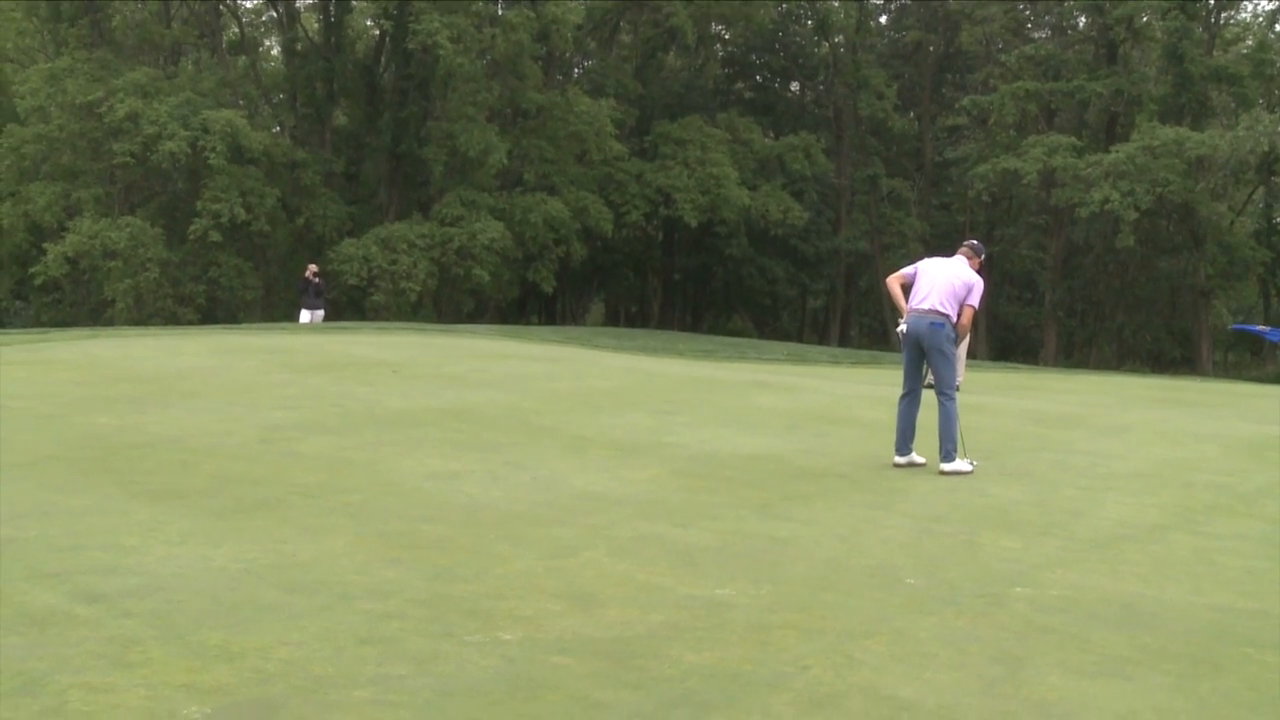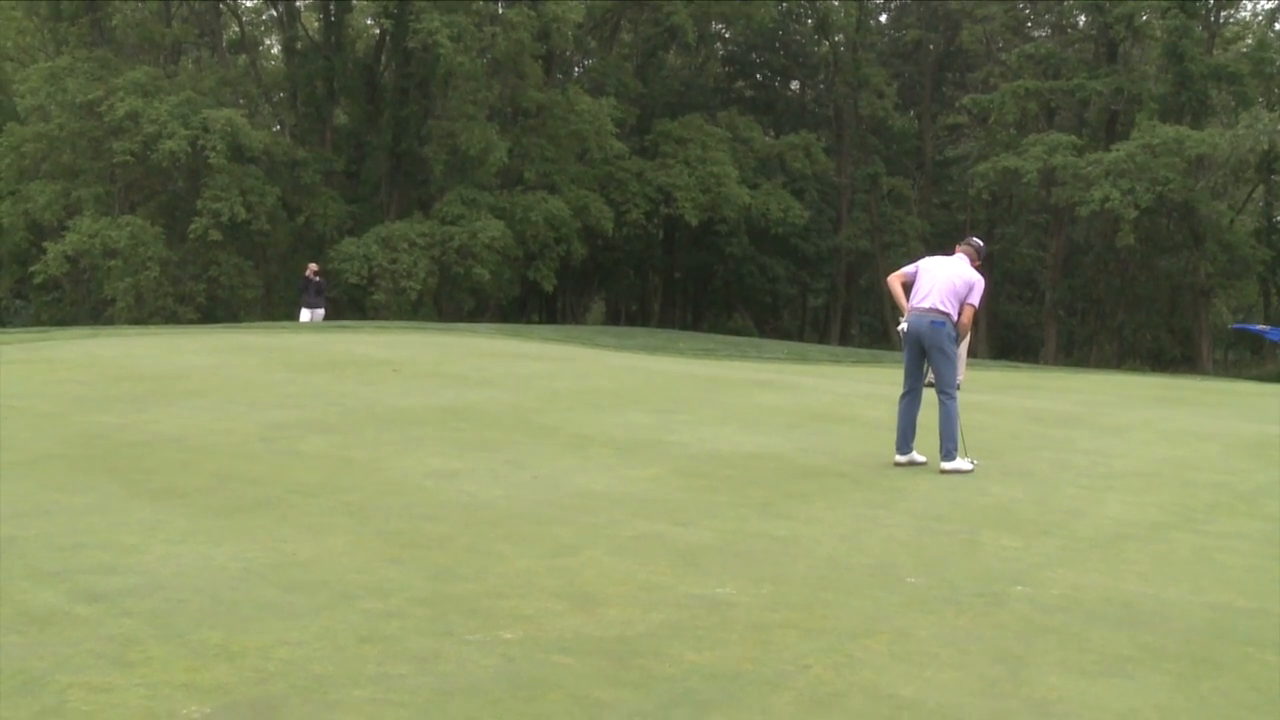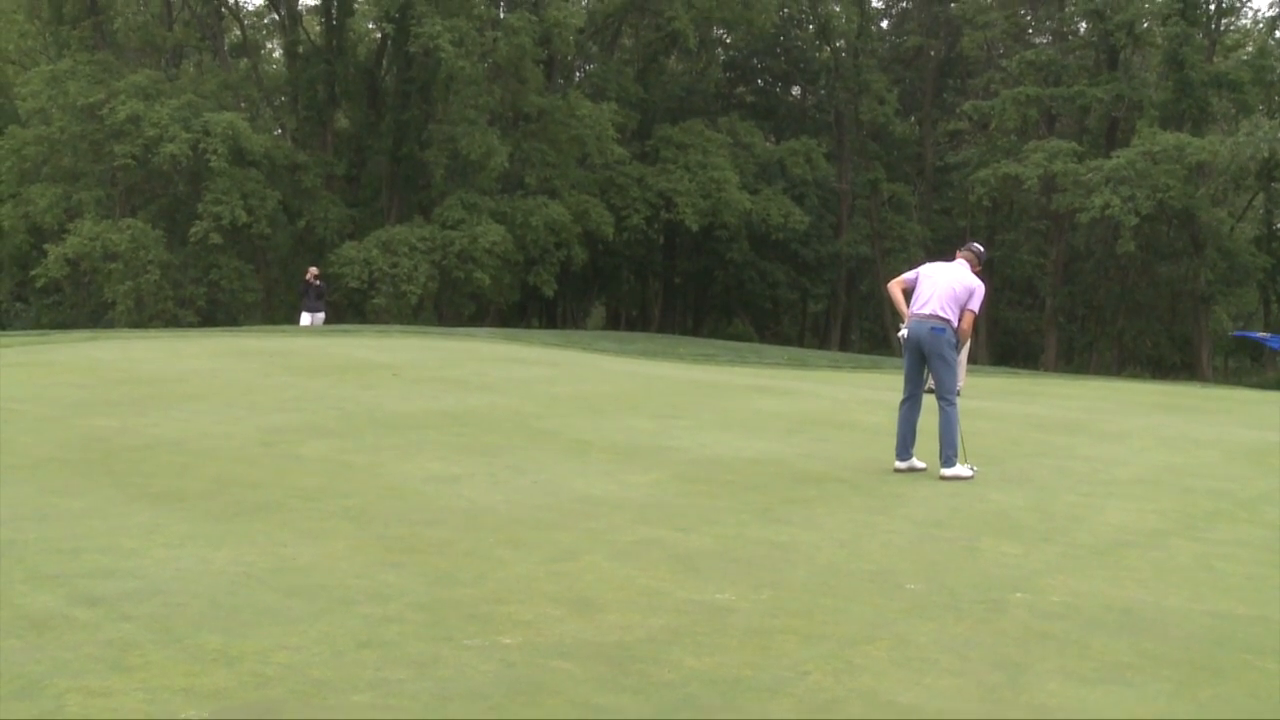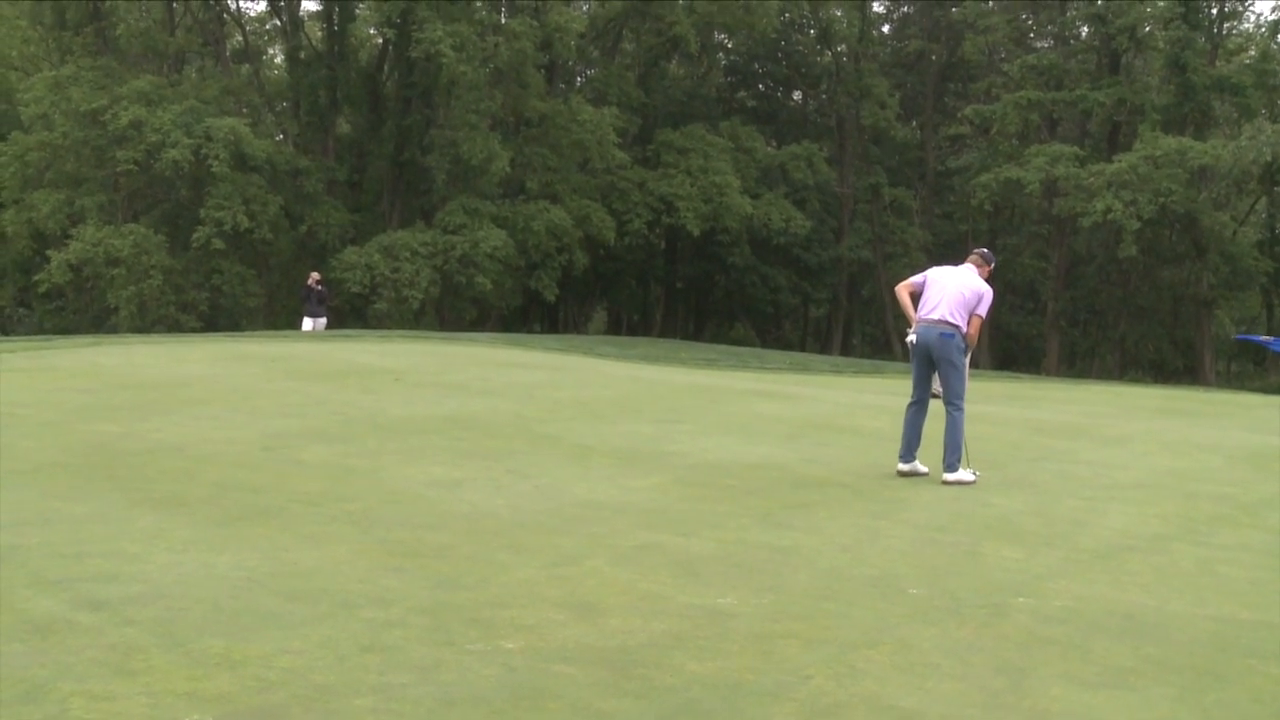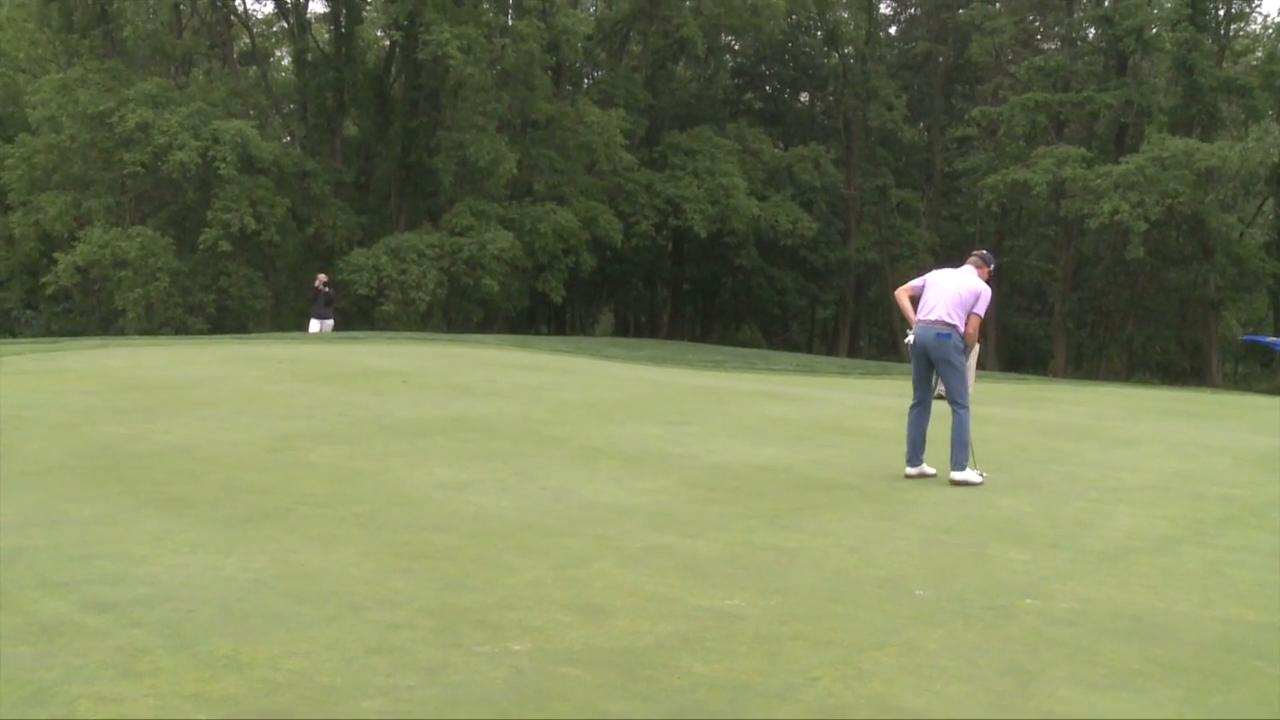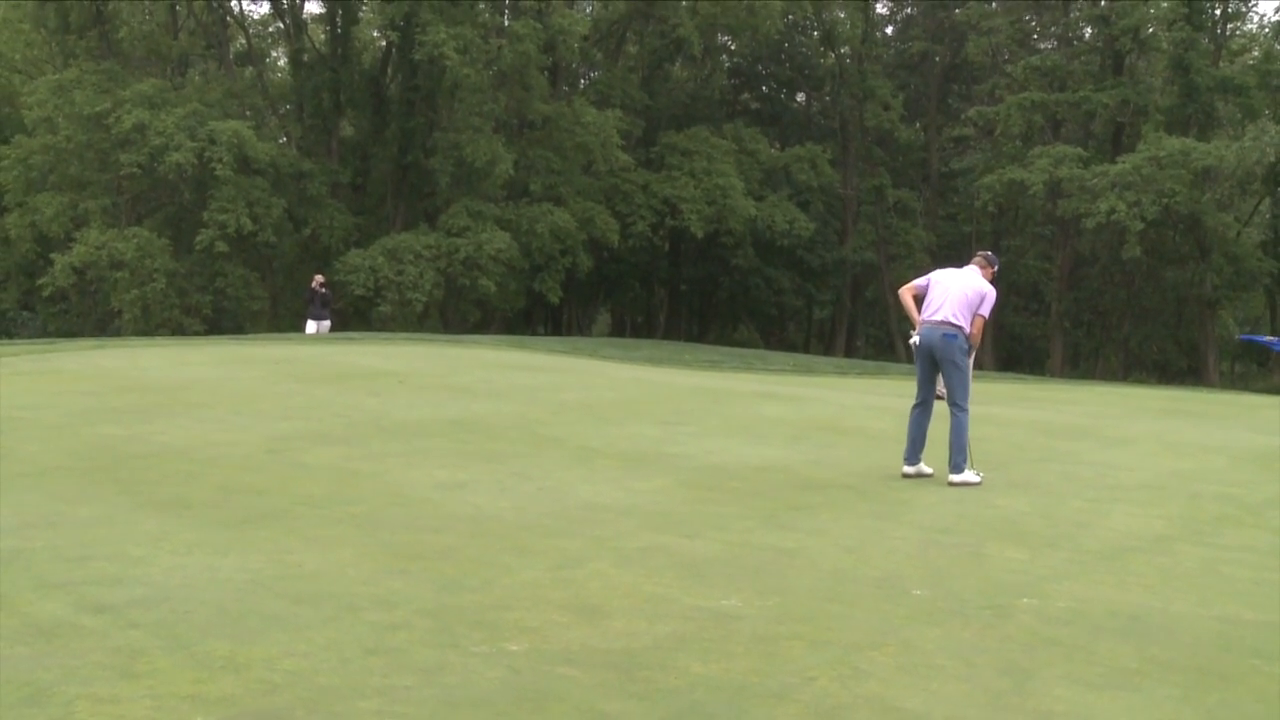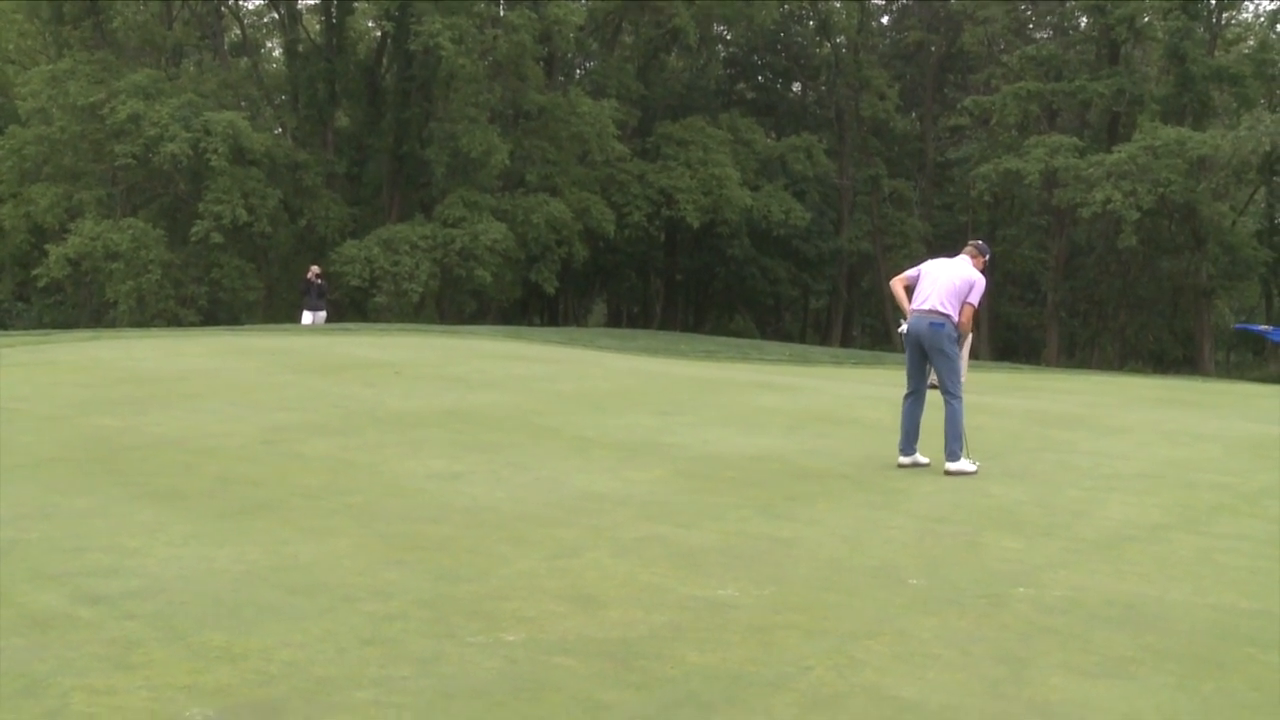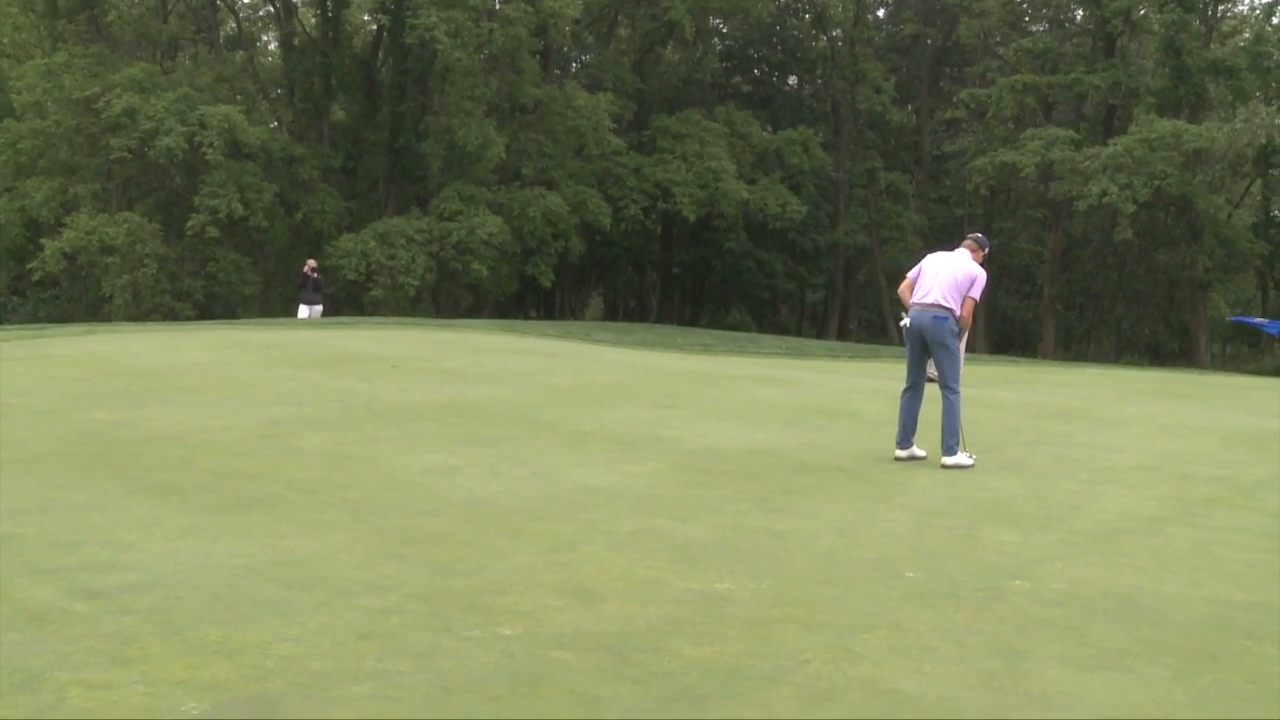
dt=0.4s
person 1, frame 1
left shoulder: (928, 262)
right shoulder: (974, 278)
left elbow: (892, 280)
right elbow: (964, 322)
left wrist: (905, 313)
right wrist: (954, 345)
left hip: (912, 324)
right hip: (938, 327)
left knee: (910, 391)
right knee: (946, 395)
left ankle: (903, 452)
right ankle: (949, 459)
person 1, frame 2
left shoulder: (929, 261)
right shoulder: (975, 277)
left elbow: (893, 279)
right elbow: (965, 320)
left wrist: (907, 312)
right wrist: (955, 343)
left hip: (913, 322)
right hip: (939, 326)
left knee: (911, 389)
right knee: (947, 394)
left ankle: (904, 451)
right ankle: (949, 458)
person 1, frame 3
left shoulder: (930, 267)
right shoulder: (975, 283)
left elbow: (894, 285)
right elbow: (965, 326)
left wrist: (907, 318)
right wrist: (956, 350)
left hip: (913, 329)
right hip: (939, 332)
left knee: (911, 396)
right knee: (947, 400)
left ankle: (903, 457)
right ankle: (949, 464)
person 1, frame 4
left shoulder: (937, 271)
right shoulder: (984, 287)
left elbow: (901, 288)
right elbow: (972, 331)
left wrist: (915, 322)
right wrist: (964, 355)
left hip: (922, 333)
right hip: (948, 337)
left knee: (918, 399)
right knee: (954, 406)
left ankle: (907, 459)
right ankle: (951, 469)
person 1, frame 5
left shoulder: (938, 273)
right shoulder: (982, 287)
left elbow: (901, 293)
right elbow: (971, 330)
left wrist: (915, 324)
right wrist: (965, 355)
left hip: (920, 335)
right hip: (946, 338)
left knee: (920, 401)
right knee: (960, 405)
left ankle: (914, 463)
right ankle: (960, 467)
person 1, frame 6
left shoulder: (941, 273)
right shoulder: (987, 288)
left elbow: (904, 291)
right elbow: (975, 331)
left wrist: (919, 324)
right wrist: (968, 356)
left hip: (925, 335)
right hip: (951, 338)
left knee: (922, 400)
right knee: (958, 407)
left ankle: (912, 462)
right ankle: (957, 470)
person 1, frame 7
left shoulder: (933, 263)
right shoulder: (976, 277)
left elbow: (896, 283)
right elbow: (964, 319)
left wrist: (910, 314)
right wrist: (959, 344)
left hip: (914, 325)
right hip: (940, 328)
left knee: (914, 391)
right knee: (952, 395)
left ankle: (907, 452)
right ankle: (954, 458)
person 1, frame 8
left shoulder: (933, 257)
right shoulder: (977, 271)
left elbow: (903, 290)
right elbow: (965, 314)
right wrist: (958, 339)
left hip: (915, 318)
right hip: (941, 322)
left knee: (913, 385)
right knee: (950, 390)
left ankle: (904, 445)
right ankle: (950, 453)
